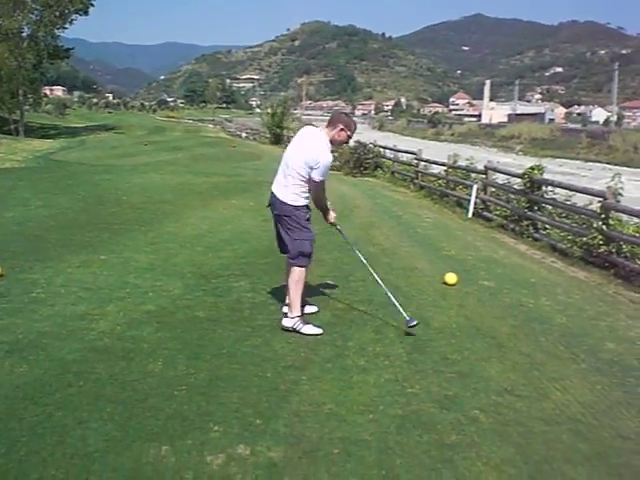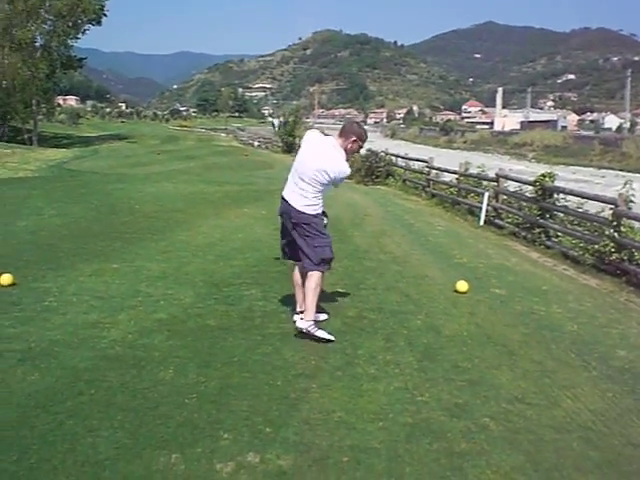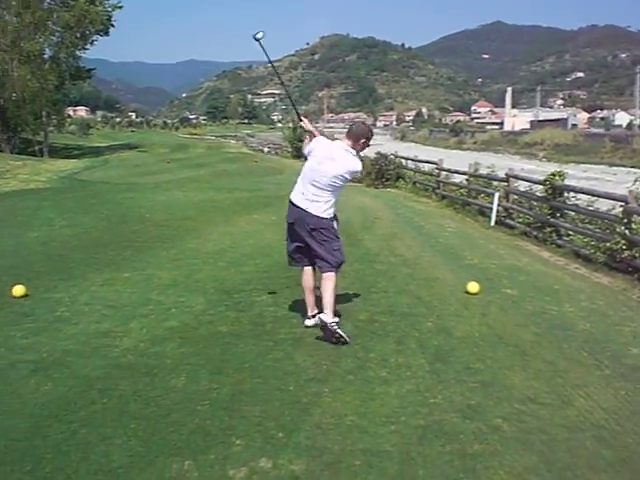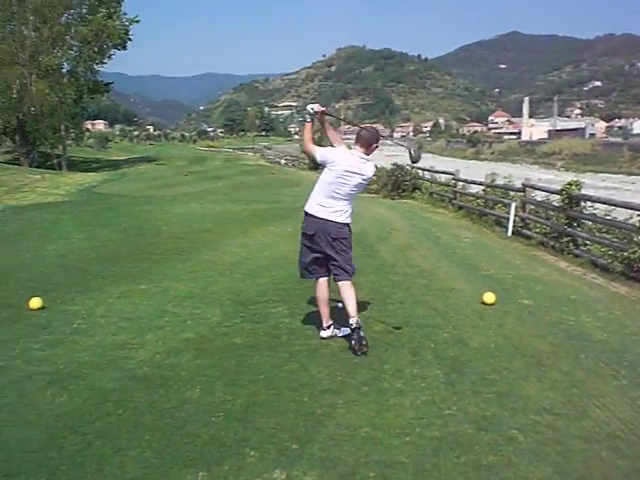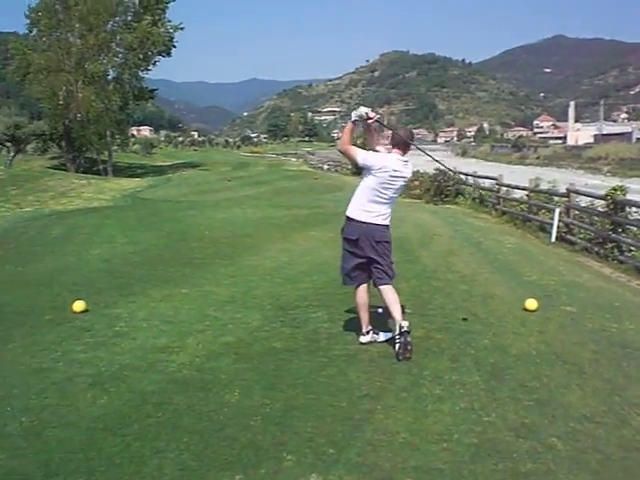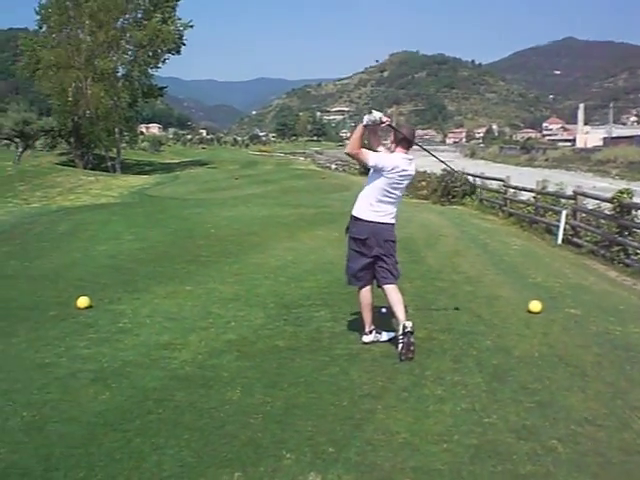
dt=0.1s
person 1, frame 1
left shoulder: (308, 130)
right shoulder: (323, 156)
right elbow: (316, 191)
left wrist: (325, 205)
right wrist: (327, 211)
left hip: (278, 197)
right hip: (292, 206)
left knee: (294, 253)
right knee: (301, 258)
left ankle: (292, 303)
right ankle: (293, 316)
person 1, frame 2
left shoulder: (313, 136)
right shoulder: (342, 168)
left hip: (288, 204)
right hip: (307, 214)
left knee: (302, 260)
right knee: (317, 264)
left ankle: (301, 310)
right ankle: (308, 320)
person 1, frame 3
left shoulder: (321, 147)
right shoulder: (355, 166)
left elbow: (310, 147)
left wrist: (310, 130)
right wrist: (312, 130)
left hip: (297, 209)
right hip: (321, 219)
left knee: (306, 263)
right knee: (329, 267)
left ankle: (311, 314)
right ankle: (328, 316)
person 1, frame 4
left shoulder: (336, 156)
right shoulder: (369, 169)
left elbow: (307, 147)
right elbow: (340, 145)
left wrist: (312, 118)
right wrist: (322, 118)
left hip: (313, 220)
right hip: (338, 226)
left knee: (321, 274)
right knee: (343, 276)
left ankle: (326, 325)
right ankle: (353, 319)
person 1, frame 5
left shoulder: (380, 162)
right shoulder: (406, 168)
left elbow: (343, 147)
right elbow: (376, 146)
left wrist: (355, 120)
right wrist: (367, 124)
left hip: (356, 226)
right hip: (379, 229)
left knee: (360, 281)
right knee: (384, 281)
left ankle: (366, 331)
right ankle: (400, 324)
person 1, frame 6
left shoulder: (389, 161)
right shoulder: (409, 165)
left elbow: (351, 150)
right elbow: (378, 147)
left wrist: (366, 123)
right wrist: (371, 126)
left hip: (362, 225)
right hip: (385, 228)
left knee: (364, 281)
right knee: (389, 281)
left ankle: (369, 331)
right ankle: (403, 325)
